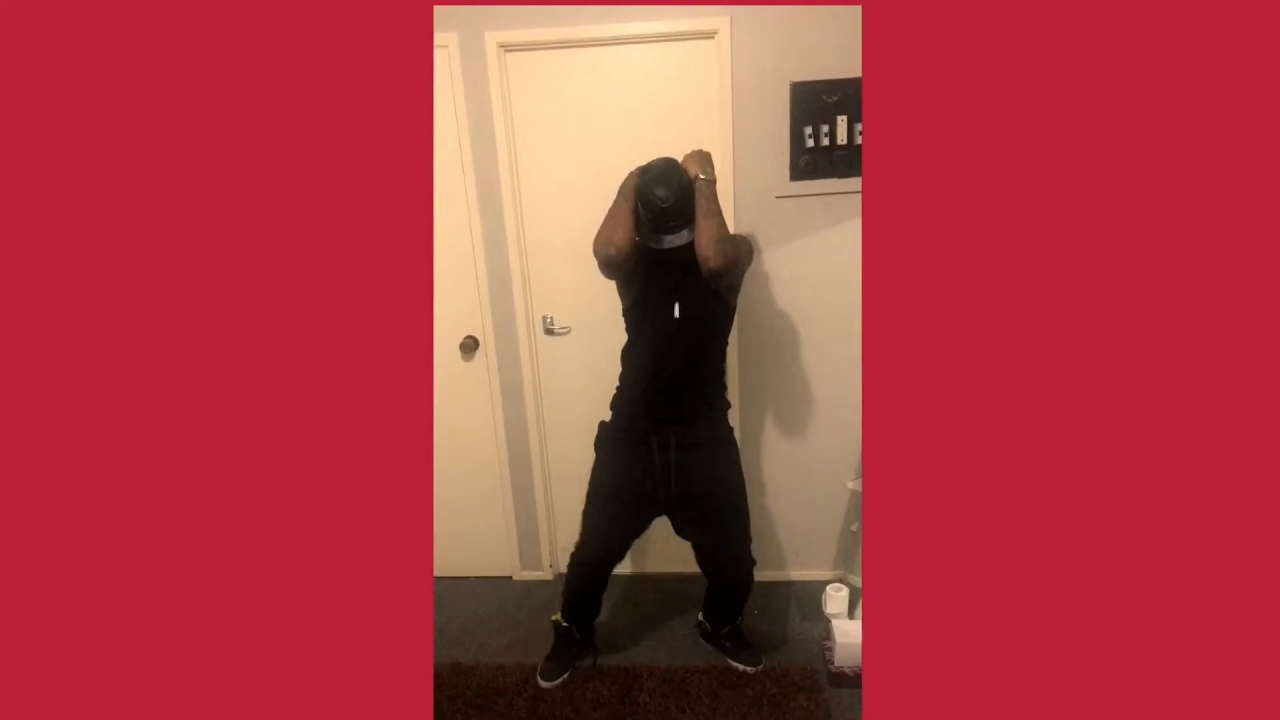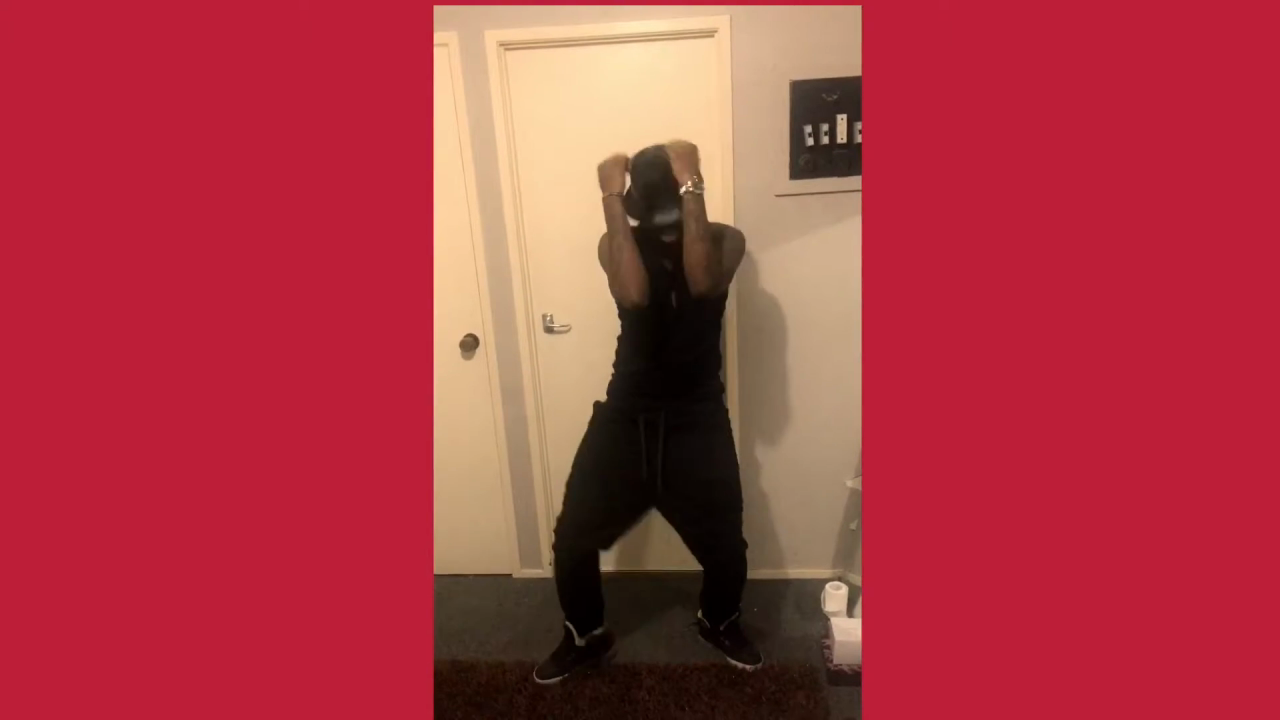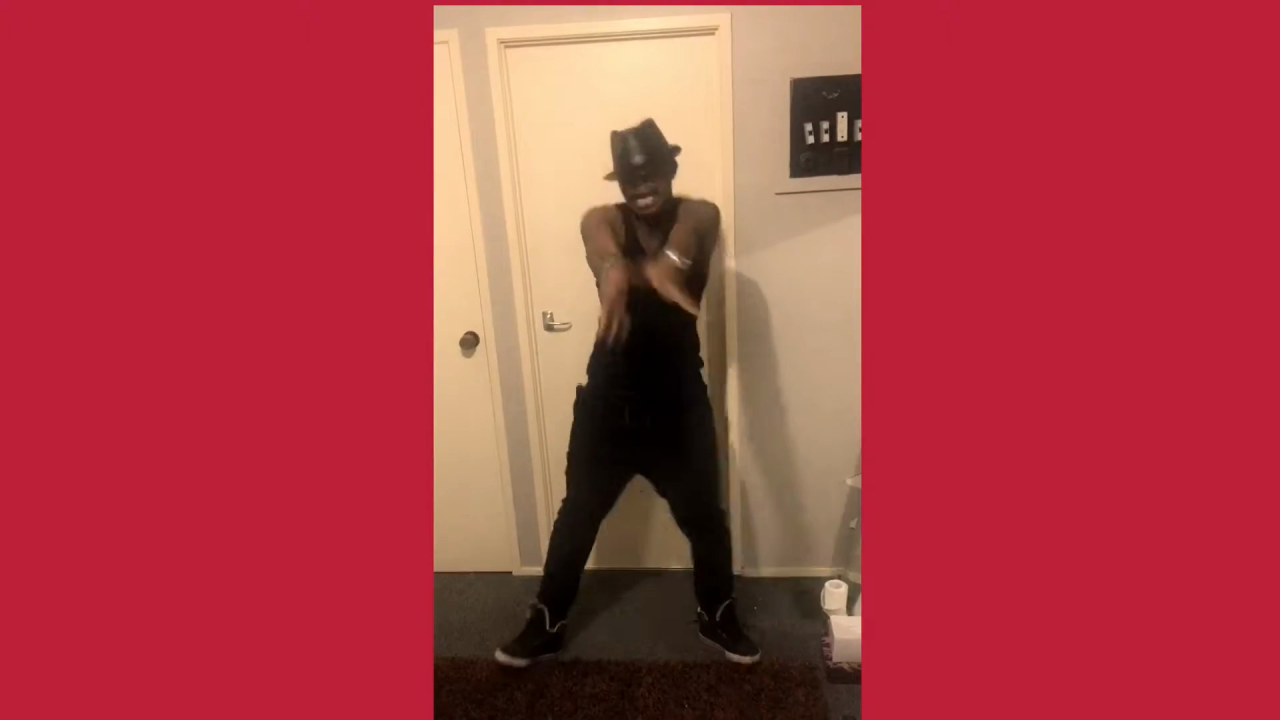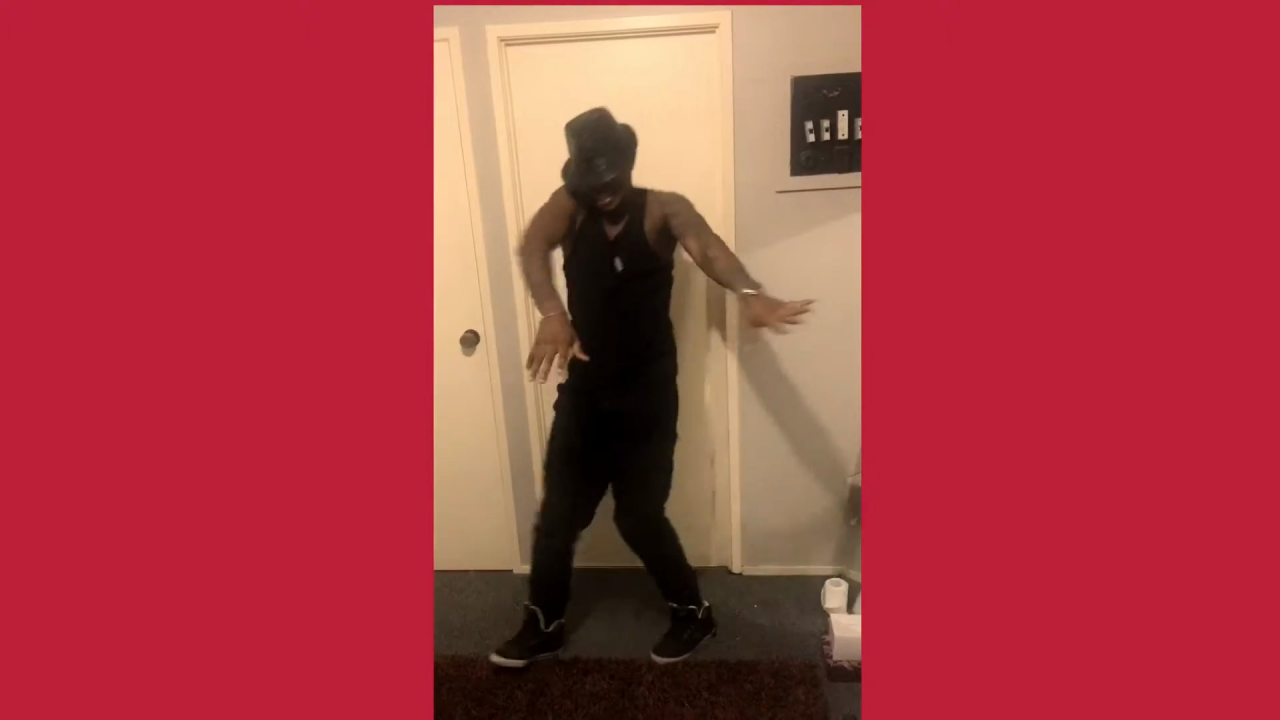
dt=0.3s
person 1, frame 1
left shoulder: (734, 253)
right shoulder: (632, 260)
left elbow: (713, 257)
right elbow: (608, 247)
left wrist: (702, 178)
right wrist: (630, 186)
left hip: (704, 439)
right hip: (631, 436)
left knee: (733, 560)
right knee: (593, 553)
left ankle: (720, 625)
right ankle: (572, 632)
person 1, frame 2
left shoulder: (724, 240)
right shoulder: (617, 245)
left elbow: (702, 282)
right elbow: (634, 296)
left wrist: (690, 184)
right wrist: (611, 197)
left hip: (697, 423)
right hip: (625, 419)
left knee: (725, 548)
right knee: (572, 537)
left ankle: (719, 622)
right ankle: (585, 635)
person 1, frame 3
left shoulder: (699, 215)
right shoulder: (600, 221)
left elbow: (691, 246)
right elbow: (607, 261)
left wrist: (668, 265)
right wrist: (617, 280)
left hip: (678, 399)
right hip: (608, 396)
left knee: (703, 518)
right knee: (579, 514)
left ankle: (720, 614)
right ankle: (546, 623)
person 1, frame 4
left shoulder: (664, 210)
right shoulder: (568, 204)
left elbow: (704, 246)
right elbow: (533, 247)
left wrist: (751, 293)
right wrist: (552, 312)
left hip: (647, 396)
right hip: (583, 393)
left knee: (638, 518)
right knee: (558, 515)
left ankle: (692, 613)
right ankle: (542, 625)
